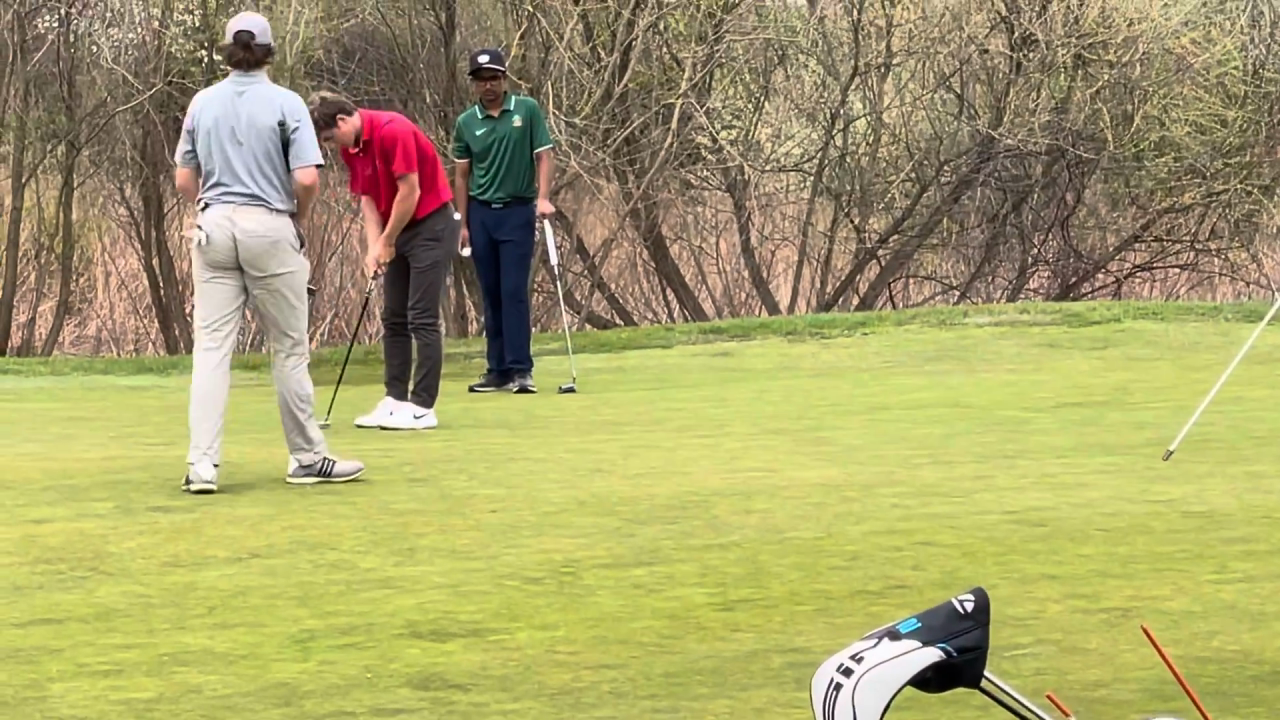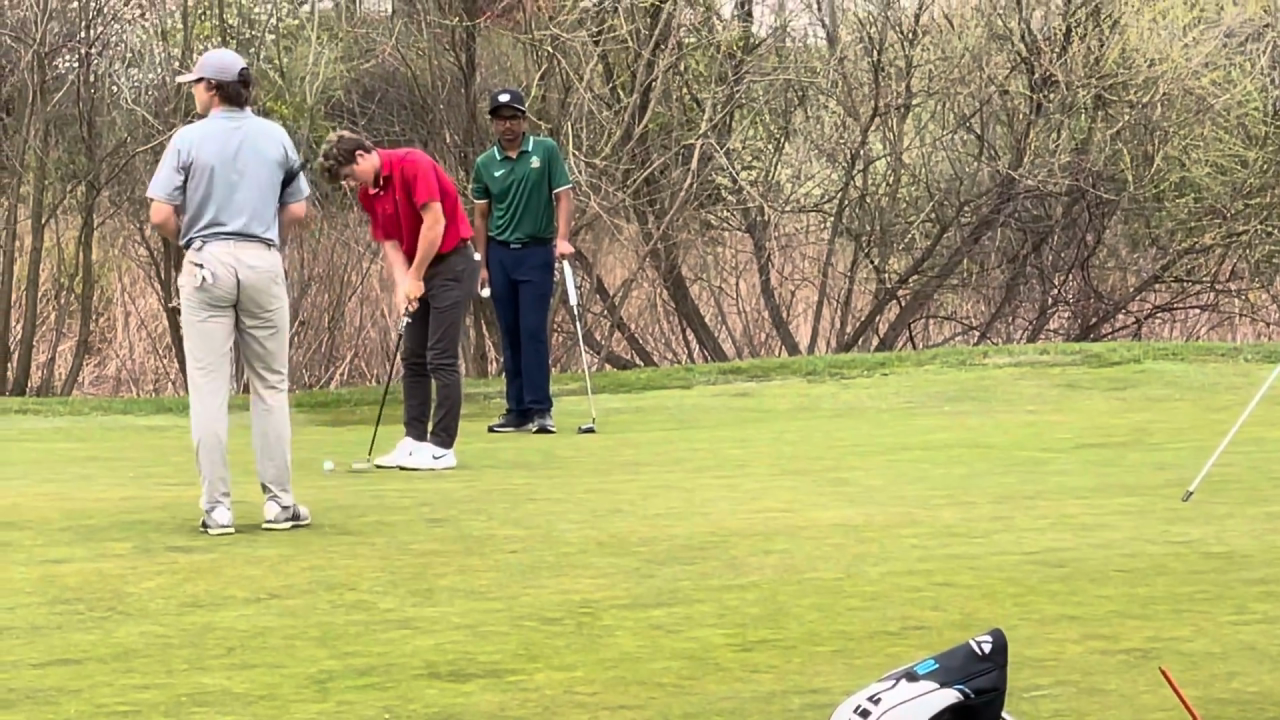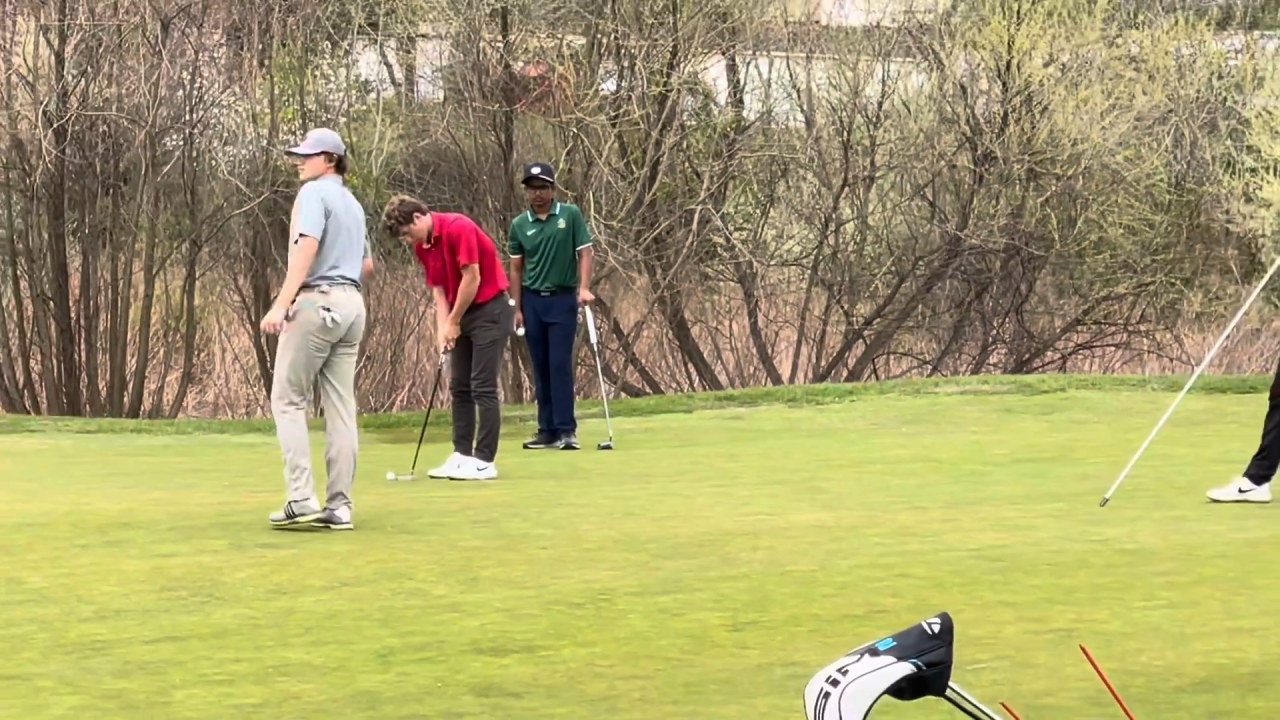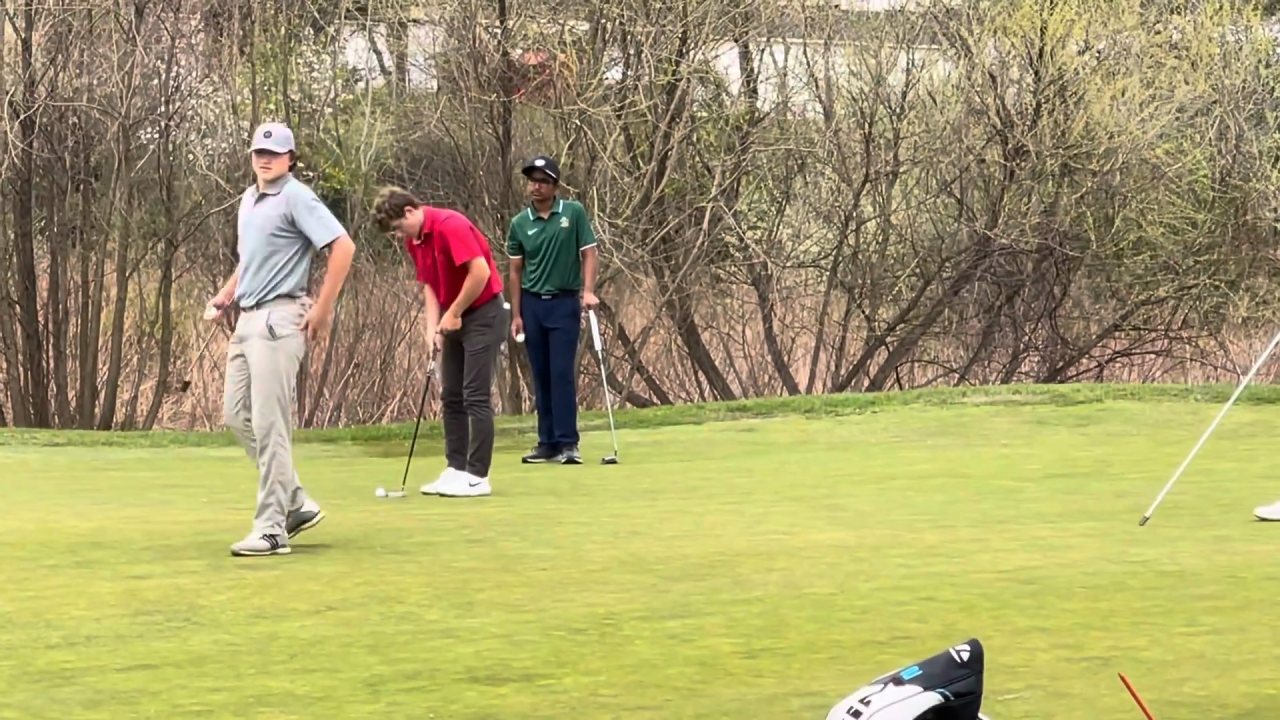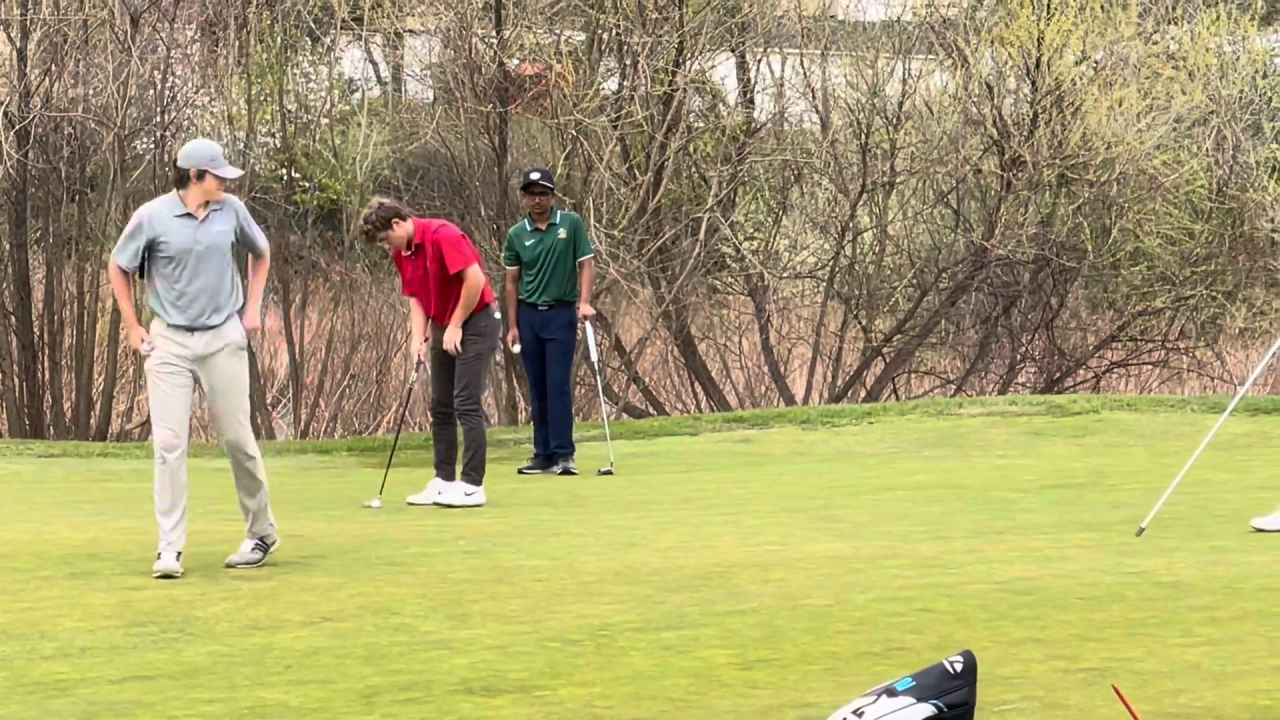
dt=0.7s
person 1, frame 1
left shoulder: (202, 102)
right shoulder: (286, 102)
left elbow: (184, 180)
right elbow: (306, 179)
right wrist: (298, 218)
left hip: (213, 227)
right hip: (269, 229)
left knee: (211, 348)
right knee: (289, 351)
left ankle: (201, 463)
right ankle: (307, 459)
person 1, frame 2
left shoulder: (188, 138)
right shoulder: (276, 136)
left elbow: (160, 215)
right elbow: (296, 211)
left wrist: (190, 240)
left hip: (207, 266)
right hip: (263, 264)
left knee: (209, 390)
right knee: (270, 388)
left ankle: (217, 507)
right ankle: (279, 501)
person 1, frame 3
left shoulder: (313, 193)
right shoulder: (352, 203)
left elbow: (306, 248)
right elbow: (366, 265)
left wrist: (281, 303)
left hip: (317, 304)
right hip: (352, 305)
left knee: (288, 400)
right knee: (341, 409)
left ankle: (302, 497)
right ankle: (339, 505)
person 1, frame 4
left shoulder: (297, 197)
right shoulder: (248, 199)
left elbow: (343, 247)
left wrist: (322, 308)
right wrist: (224, 294)
left hip: (277, 320)
right hip: (245, 320)
left knee: (269, 425)
right knee: (237, 419)
left ankle: (272, 529)
right ankle: (296, 503)
person 1, frame 5
left shoulder: (232, 210)
right shoulder: (151, 216)
left elbow: (261, 253)
right elbow: (118, 268)
left wrist: (253, 307)
right wrist: (132, 327)
left hip: (223, 337)
right hip: (169, 340)
left knee: (238, 438)
right knee: (170, 442)
left ankle: (262, 531)
right ankle: (170, 548)
person 2, frame 1
left shoulder: (528, 110)
right shoulder: (465, 122)
left elbow: (543, 156)
right elbow: (461, 175)
left wrist: (543, 198)
right wrist: (462, 223)
left hip: (517, 211)
right hip: (480, 214)
left knee: (514, 291)
right knee: (490, 295)
left ankle: (520, 369)
right ankle: (498, 369)
person 2, frame 2
left shoulder: (547, 150)
right shoulder: (484, 164)
left elbow: (563, 196)
right elbow: (481, 217)
left wrist: (562, 239)
right wrist: (482, 264)
left hip: (536, 252)
right hip: (499, 254)
left knee: (533, 331)
right knee: (510, 335)
left ankle: (540, 409)
right ankle: (517, 409)
person 2, frame 3
left shoulder: (571, 215)
right shoulder: (519, 225)
left elbow: (584, 252)
right elbow: (516, 269)
left wrist: (584, 288)
right wrist: (517, 309)
left hip: (562, 299)
right hip: (532, 301)
left knee: (561, 365)
right knee: (540, 368)
left ankle: (566, 430)
right ankle: (547, 429)
person 2, frame 4
left shoulder: (574, 212)
right shoulder: (518, 223)
left elbow: (589, 253)
right elbow: (515, 271)
left wrist: (588, 290)
right wrist: (516, 314)
left hip: (564, 302)
right hip: (532, 304)
left knee: (562, 373)
right knee: (541, 377)
left ankle: (568, 443)
right ankle: (548, 443)
person 2, frame 5
left shoulder: (572, 223)
right shoulder: (516, 234)
left elbow: (585, 264)
right elbow: (511, 282)
left wrist: (584, 301)
right wrist: (512, 325)
left hip: (561, 313)
right hip: (528, 315)
left knee: (558, 384)
right knee: (537, 387)
left ankle: (563, 453)
right ankle: (543, 453)
person 3, frame 1
left shoulder: (393, 129)
right shoulder: (349, 148)
left elbow: (410, 192)
right elbow: (367, 197)
left wrist: (386, 242)
right wrist: (373, 247)
left hip: (431, 225)
right hip: (396, 230)
left knee: (422, 318)
right knee: (393, 318)
person 3, frame 2
left shoulder: (411, 163)
right shoulder: (367, 194)
left elbow: (435, 221)
right elbow: (390, 242)
left wrist: (416, 277)
right wrist: (402, 285)
left hip: (451, 264)
right hip: (418, 272)
left knee: (441, 358)
right knee: (412, 358)
person 3, frame 3
left shoulder: (458, 228)
right shoulder: (422, 247)
left elbow: (472, 278)
right elbow: (438, 288)
left wrist: (453, 322)
right wrist: (443, 328)
left hip: (490, 309)
right hip: (463, 313)
left knee: (483, 387)
right knee: (460, 387)
left ankle: (484, 461)
right ankle: (462, 454)
person 3, frame 4
left shoulder: (451, 225)
right shoulder: (414, 240)
left elbow: (480, 272)
left wrist: (453, 313)
right wrist: (433, 325)
left hip: (484, 314)
right hip: (454, 317)
left knee: (476, 396)
right knee: (451, 397)
left ankle: (477, 476)
right ankle: (456, 469)
person 3, frame 5
left shoulder: (442, 234)
right shoulder: (401, 254)
left elbow: (476, 279)
right elbow: (415, 297)
left wrist: (456, 326)
right wrist: (418, 338)
left hip: (474, 324)
right hip: (443, 328)
left knee: (467, 404)
right knee: (440, 407)
left ankle: (472, 485)
right ankle: (445, 480)
